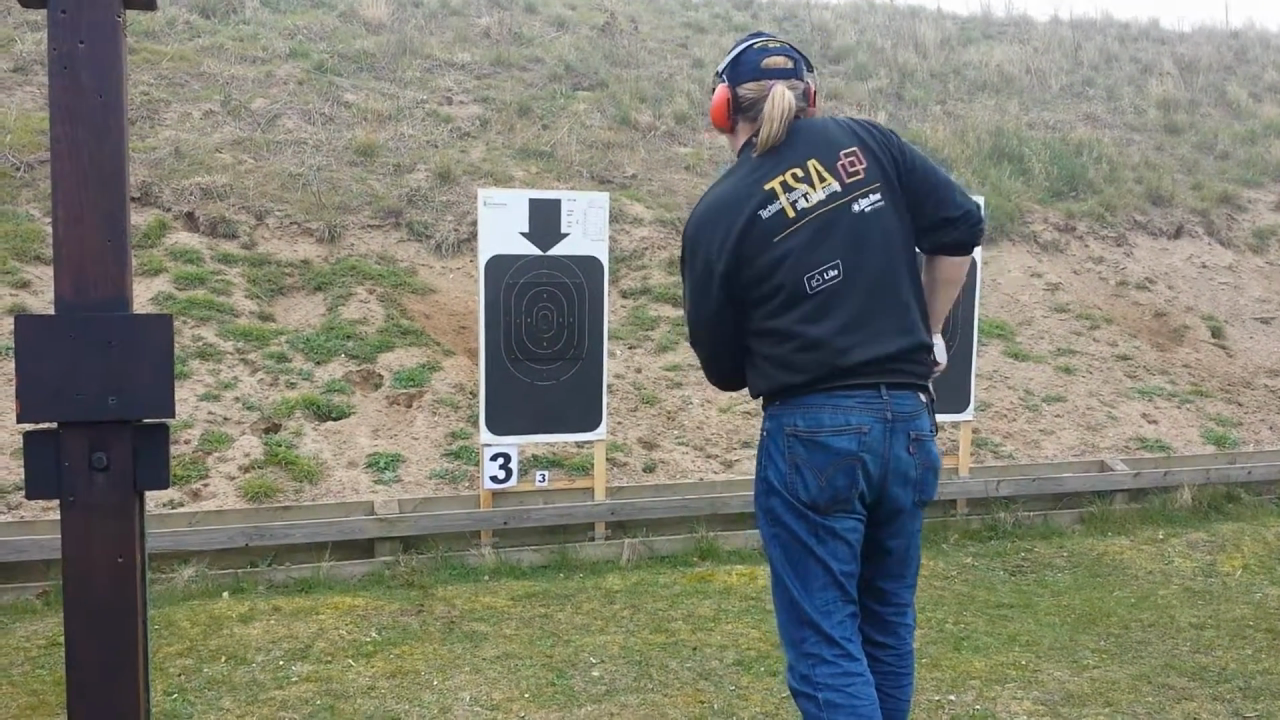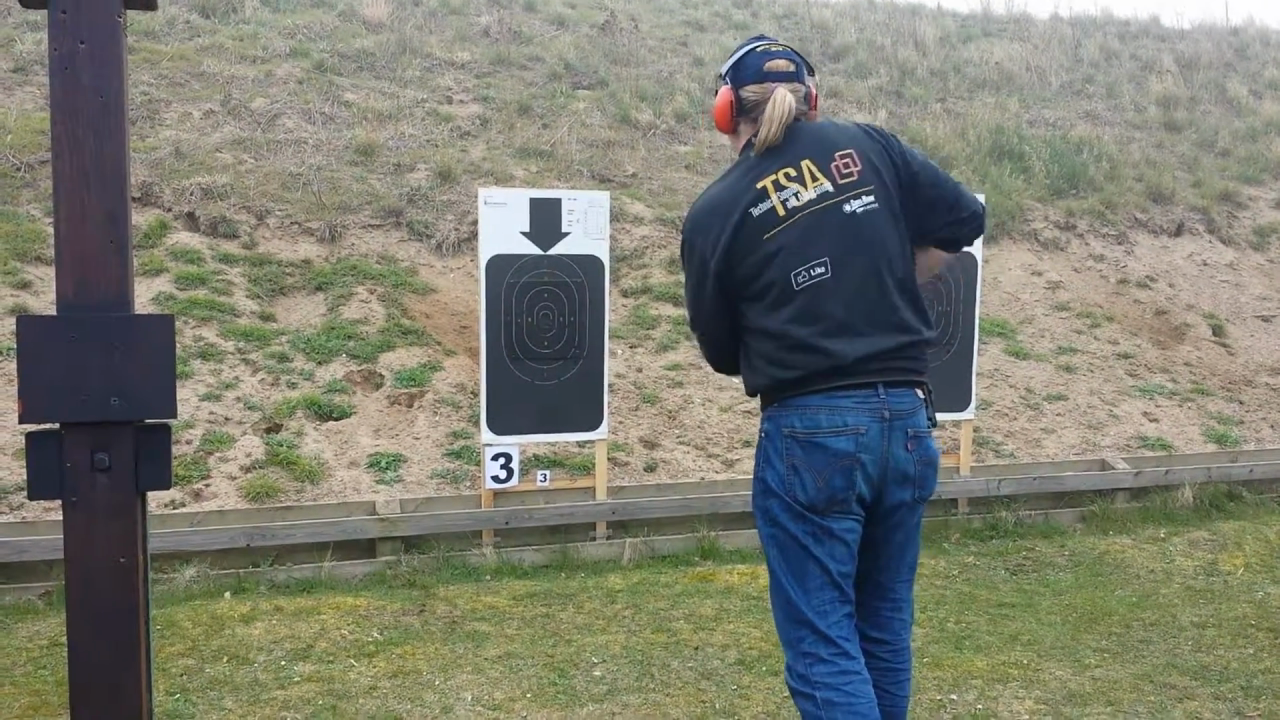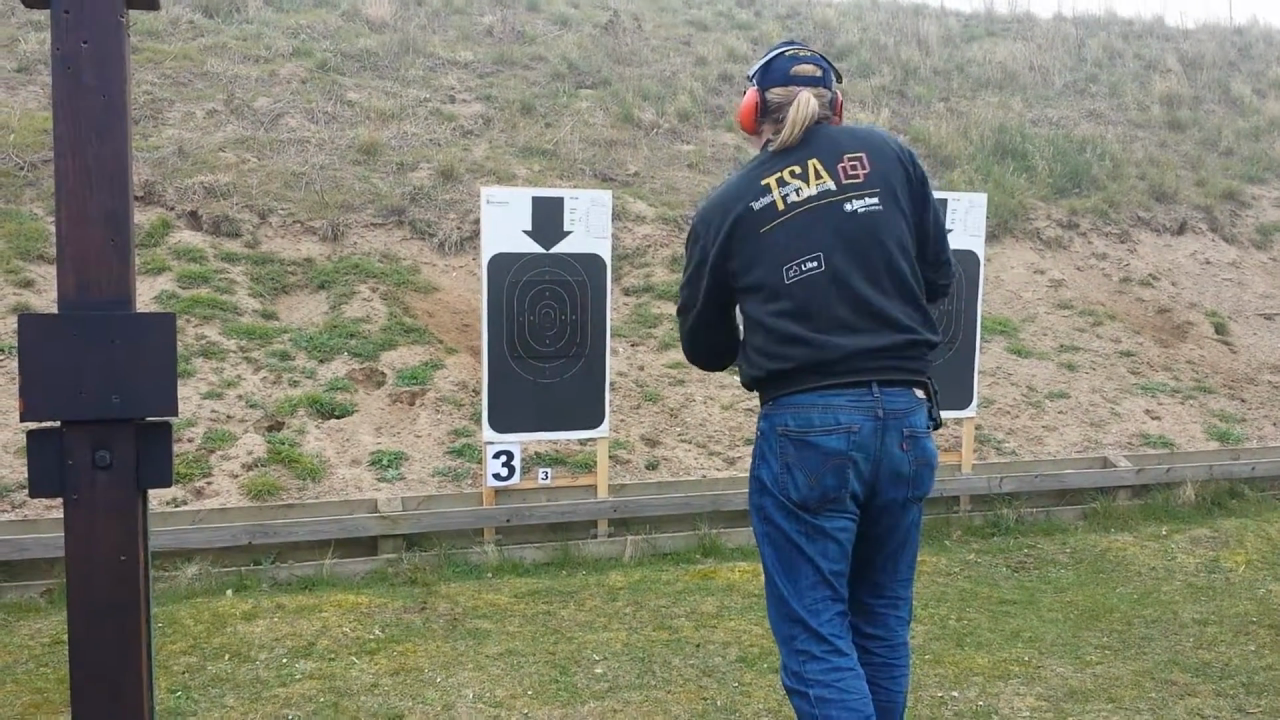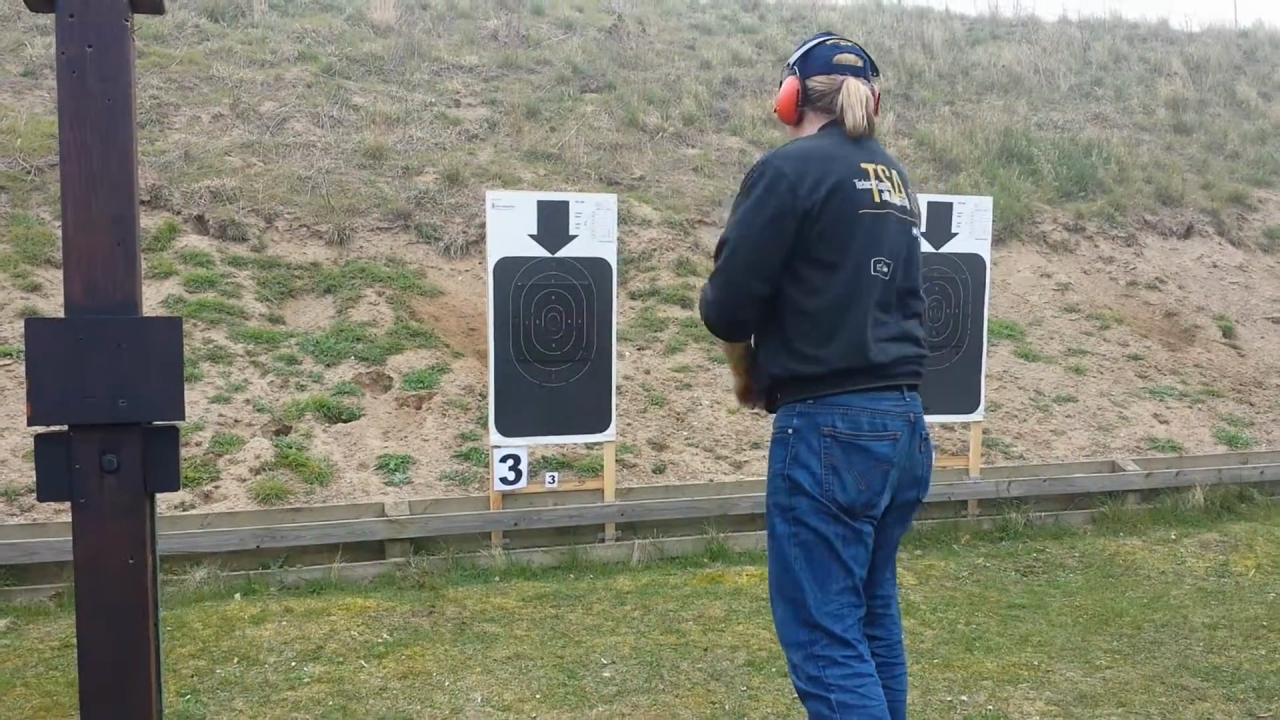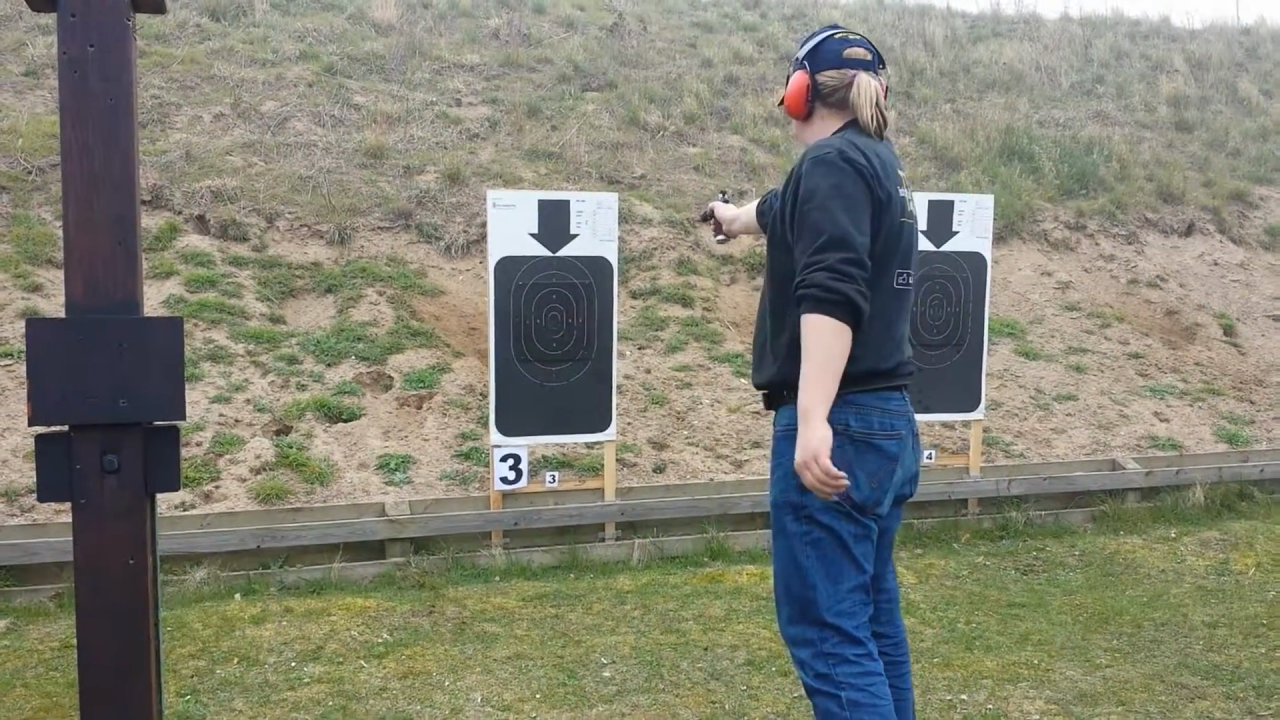
dt=0.4s
person 1, frame 1
left shoulder: (717, 213)
right shoulder: (868, 143)
left elbow: (722, 366)
right elbow: (960, 228)
right wrist: (923, 331)
left hip: (811, 436)
right hip: (906, 424)
left knee: (823, 640)
right knee: (887, 623)
person 1, frame 2
left shoulder: (714, 212)
right shoulder: (865, 146)
left elbow: (722, 350)
right elbow: (963, 220)
left hip: (809, 434)
right hip: (904, 422)
left knee: (821, 638)
right knee: (884, 624)
person 1, frame 3
left shoulder: (723, 209)
right shoulder: (886, 156)
left elbow: (705, 347)
right elbow: (937, 278)
left hip: (804, 430)
right hip: (903, 421)
left knee: (815, 635)
right knee: (881, 621)
person 1, frame 4
left shoulder: (787, 169)
right shoulder: (897, 181)
left elbow: (727, 306)
left wrist: (747, 371)
left hip: (829, 429)
right hip: (904, 423)
left knee: (824, 634)
right knee: (872, 617)
person 1, frame 5
left shoulder: (833, 164)
right shoulder: (876, 164)
left elbow: (832, 292)
right elbow: (790, 210)
left wrist: (812, 419)
right wrist: (737, 215)
left hip: (840, 428)
right hip: (888, 424)
left knee: (829, 630)
right knee: (872, 616)
